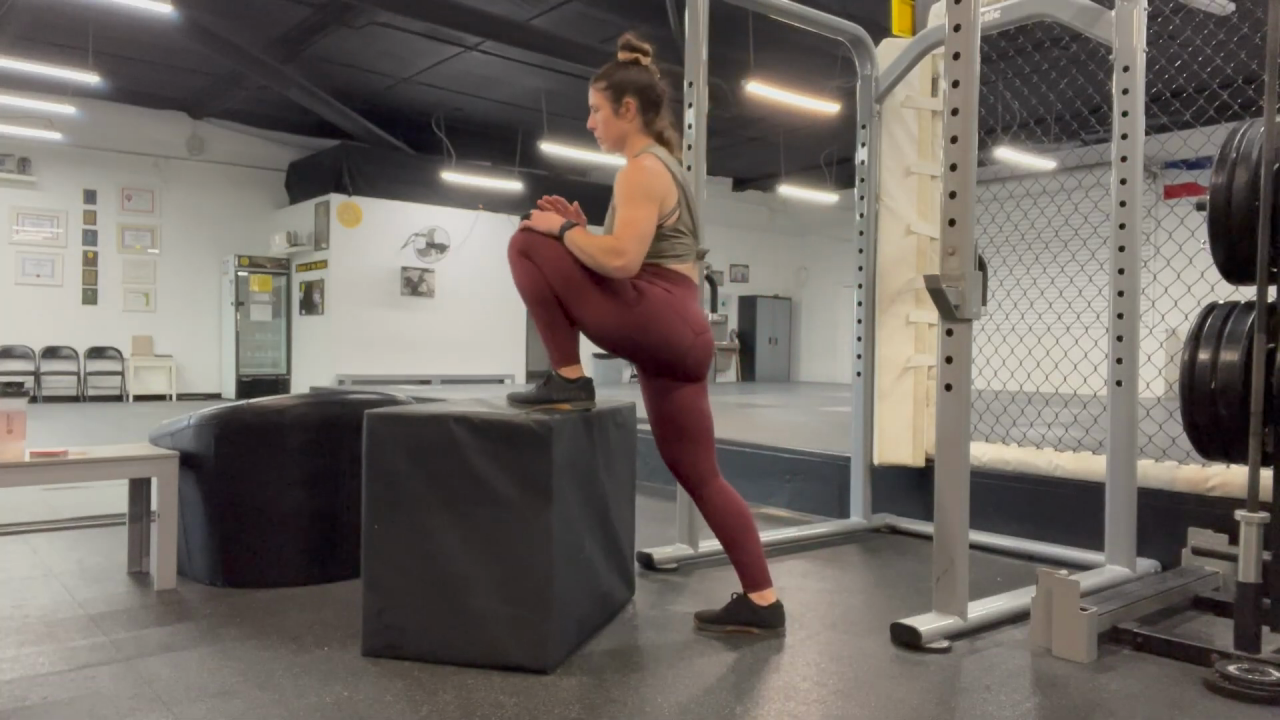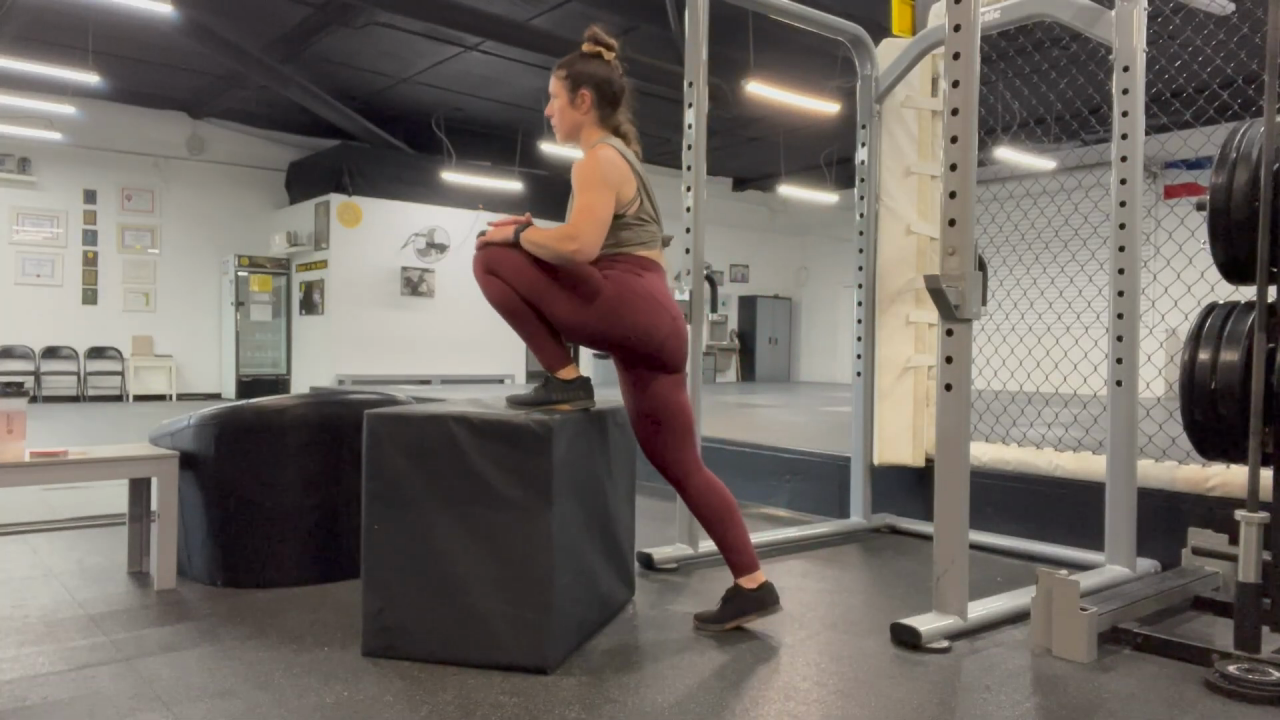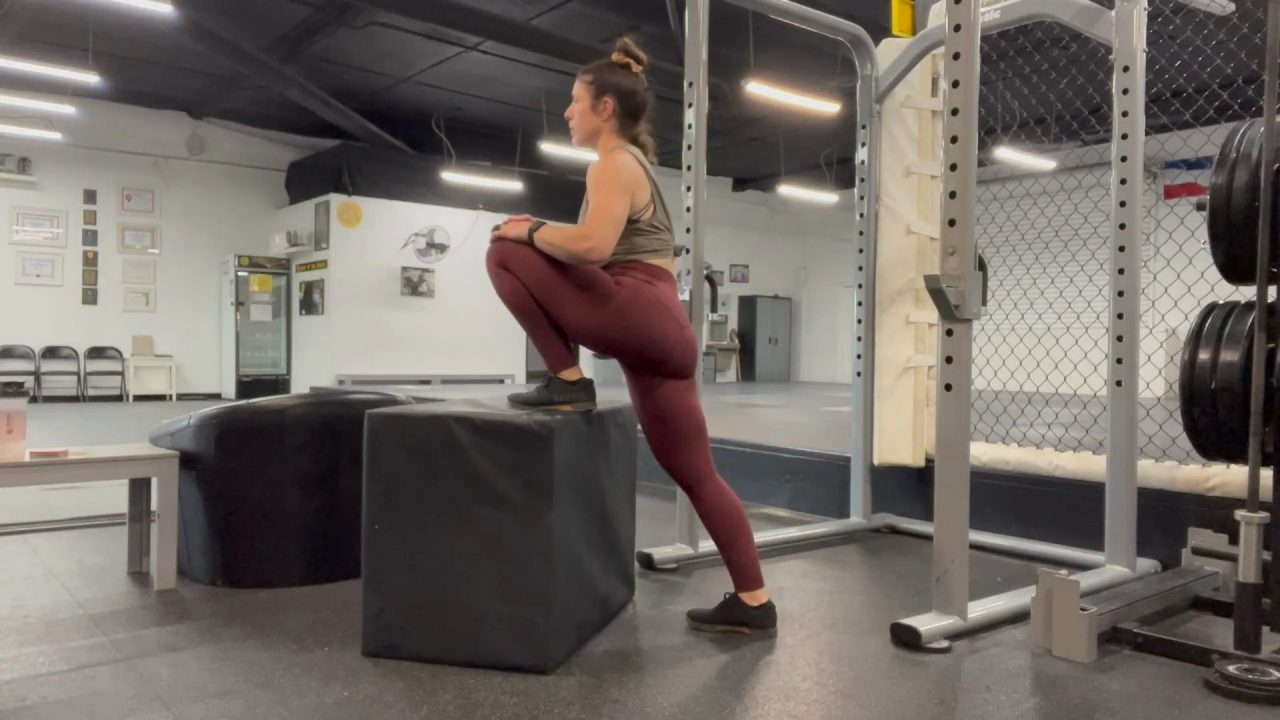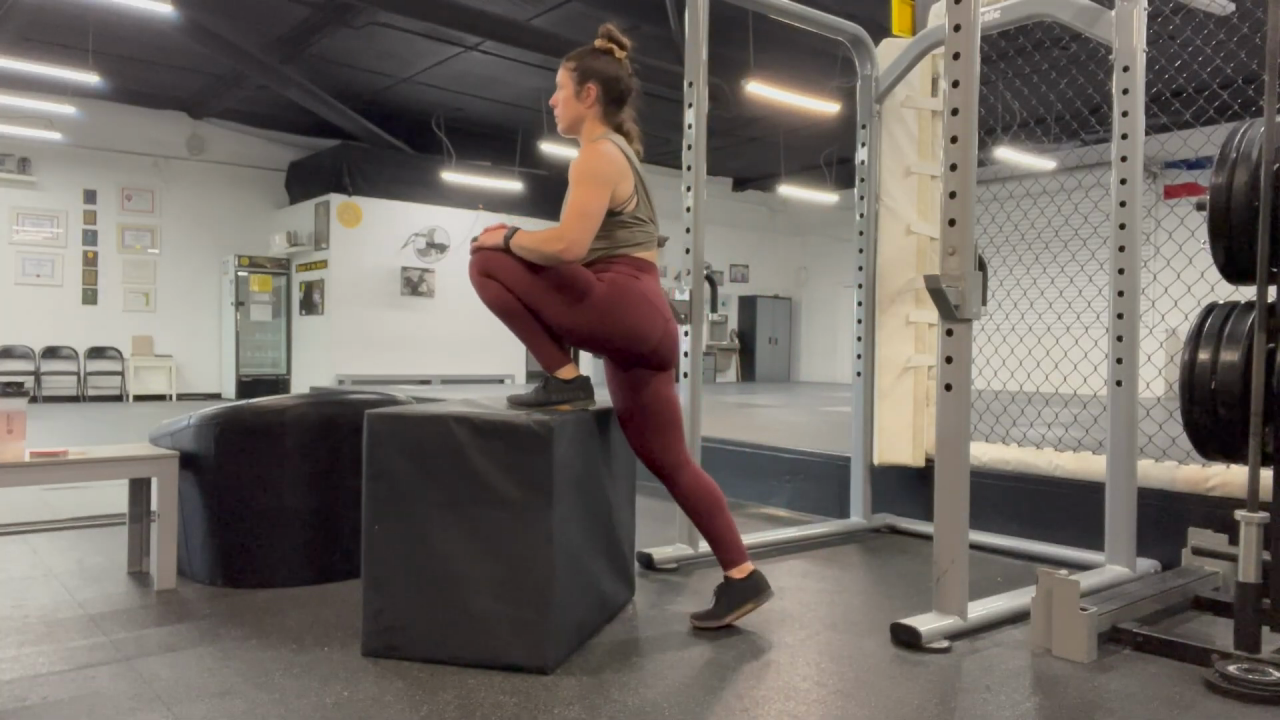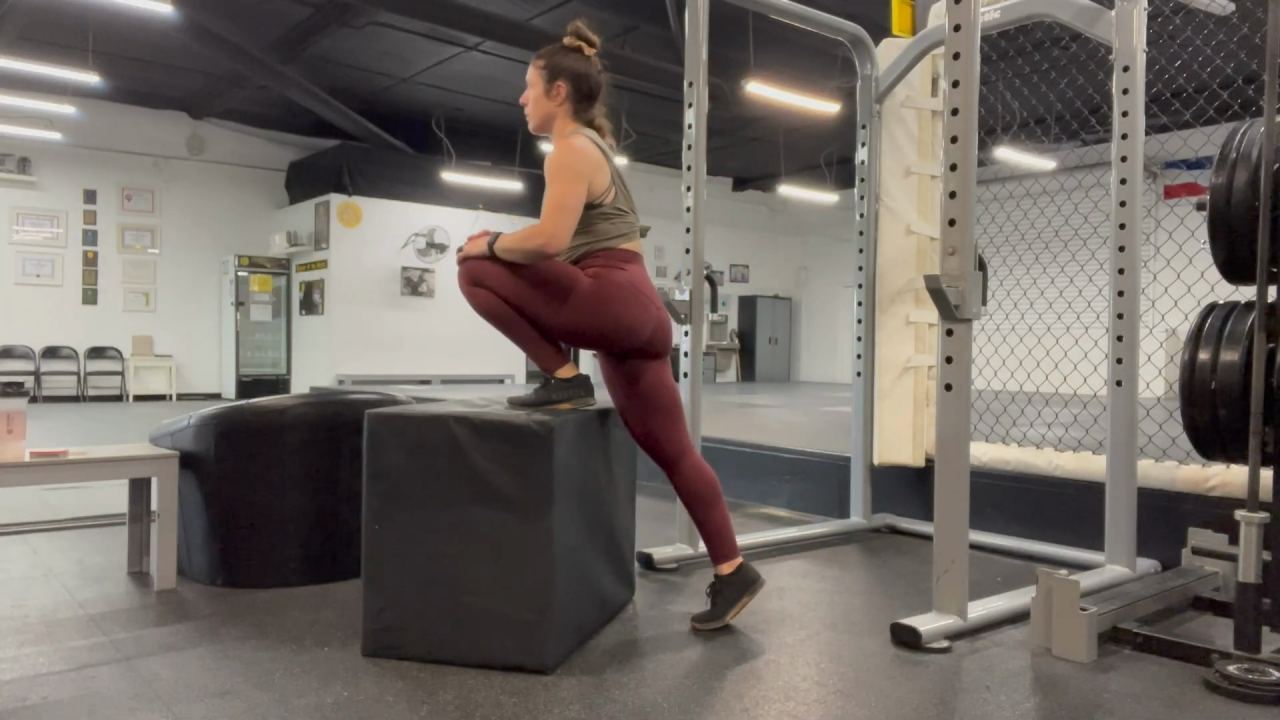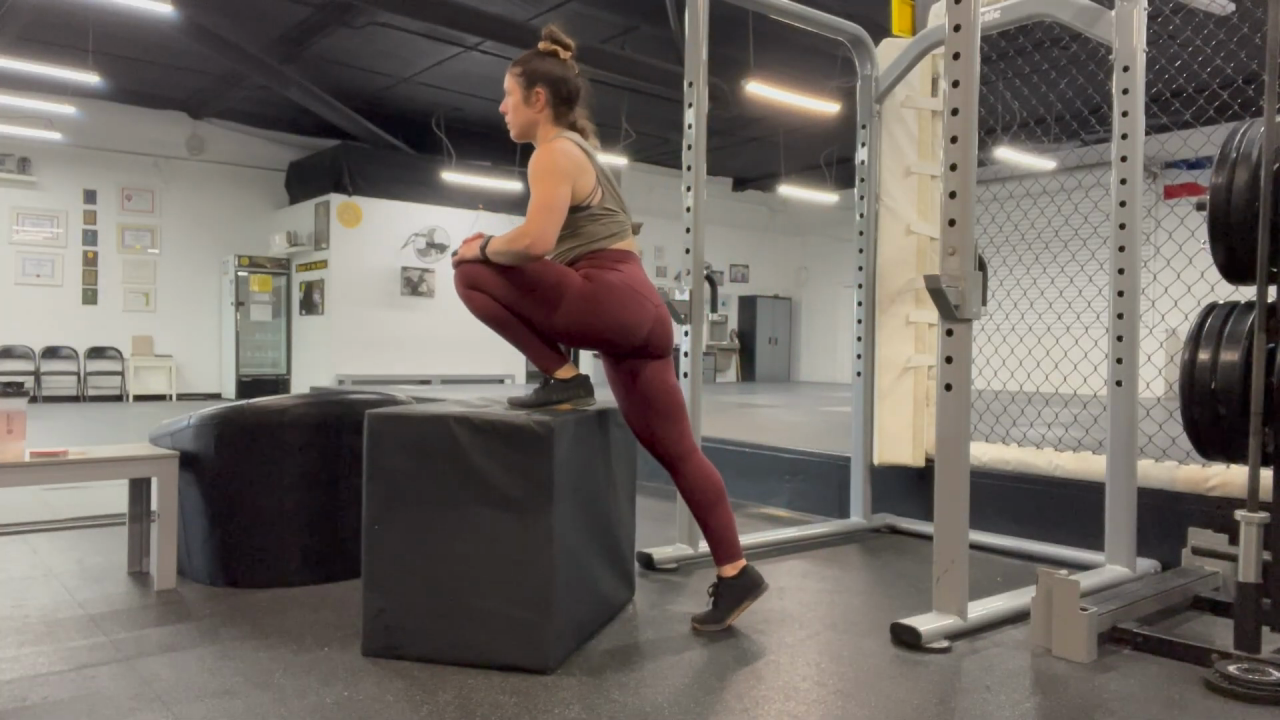
dt=0.5s
person 1, frame 1
left shoulder: (641, 168)
right shoulder: (661, 165)
left elbow: (621, 261)
left wrist: (562, 230)
right wrist: (580, 227)
left hip: (654, 322)
right hip: (682, 335)
left knee: (528, 243)
right knee: (699, 475)
left ankle: (568, 380)
right ankle: (761, 601)
person 1, frame 2
left shoulder: (596, 158)
right shoulder: (617, 155)
left elbow: (581, 247)
left wrist: (521, 235)
right wrist: (535, 234)
left hip: (630, 313)
right hip: (652, 325)
left knee: (493, 260)
right knee: (680, 466)
left ankle: (564, 380)
right ankle: (752, 585)
person 1, frame 3
left shoulder: (613, 163)
right shoulder: (632, 163)
left elbow: (593, 245)
left wrist: (530, 232)
right wrist: (545, 235)
left hip: (640, 321)
right hip: (662, 331)
left knee: (505, 252)
right knee: (695, 474)
left ankle: (567, 381)
right ankle: (752, 601)
person 1, frame 4
left shoulder: (596, 156)
right shoulder: (617, 152)
left elbow: (570, 247)
left wrist: (508, 237)
right wrist: (523, 240)
left hip: (623, 312)
right hip: (643, 322)
left knee: (488, 263)
right knee: (670, 462)
left ankle: (565, 379)
right ankle: (741, 577)
person 1, frame 5
left shoulder: (570, 149)
right shoulder: (589, 146)
left elbow: (550, 241)
left wrist: (491, 243)
right wrist: (505, 244)
left hip: (613, 305)
right hip: (634, 312)
left knee: (476, 271)
right knee: (672, 450)
left ankle: (563, 379)
right ankle: (731, 572)
person 1, frame 6
left shoulder: (553, 152)
right shoulder: (577, 148)
left elbow: (536, 242)
left wrist: (484, 247)
right wrist: (499, 247)
left hip: (610, 305)
right hip: (635, 312)
left knee: (472, 274)
right knee: (676, 452)
left ankle: (563, 379)
right ankle: (735, 575)
